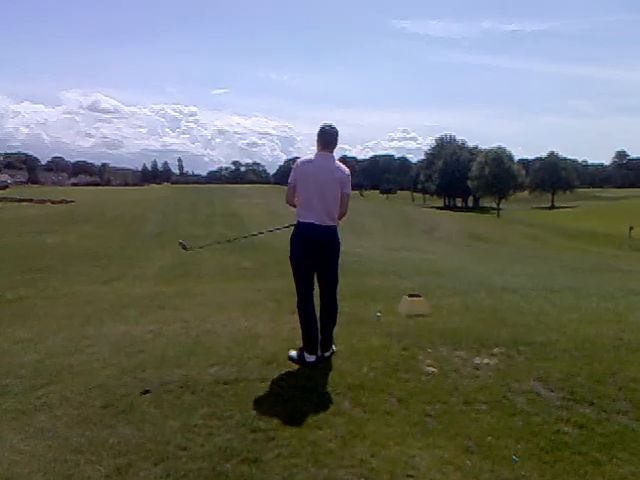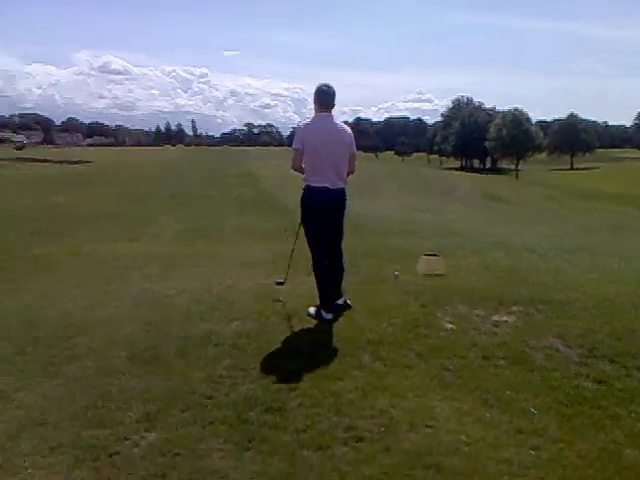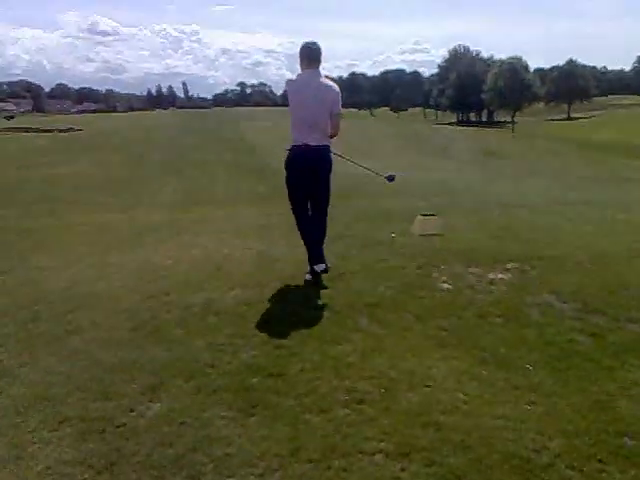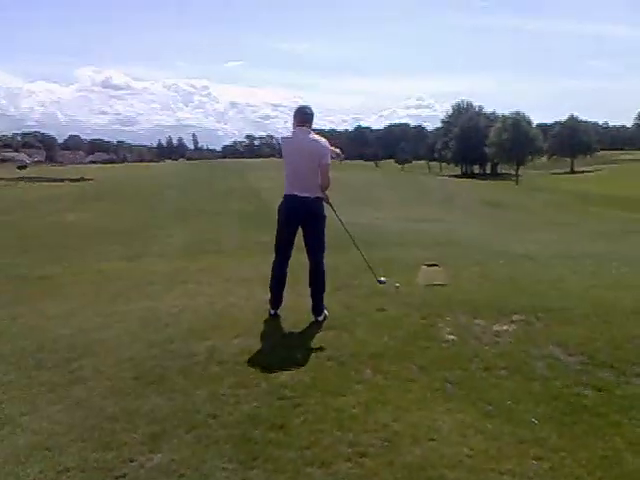
dt=0.5s
person 1, frame 1
left shoulder: (301, 164)
right shoulder: (343, 172)
left elbow: (290, 199)
right elbow: (343, 210)
left hip: (304, 232)
right hip: (329, 234)
left knee: (305, 292)
right knee: (329, 292)
left ankle: (309, 351)
right ankle: (326, 346)
person 1, frame 2
left shoulder: (304, 129)
right shoulder: (346, 131)
left elbow: (296, 165)
right elbow: (351, 169)
left hip: (314, 195)
right hip: (338, 195)
left knee: (320, 252)
right knee: (335, 248)
left ankle: (327, 308)
right ankle: (338, 297)
person 1, frame 3
left shoulder: (292, 85)
right shoulder: (332, 89)
right elbow: (335, 130)
left hip: (298, 154)
right hip: (322, 154)
left knee: (301, 210)
right knee: (320, 211)
left ankle: (317, 261)
right ankle: (316, 260)
person 1, frame 4
left shoulder: (285, 141)
right shoulder: (321, 144)
right elbow: (325, 180)
right wrist: (323, 192)
left hip: (290, 204)
right hip: (313, 206)
left knee: (281, 256)
right knee: (316, 259)
left ankle: (275, 305)
right ankle: (318, 310)
